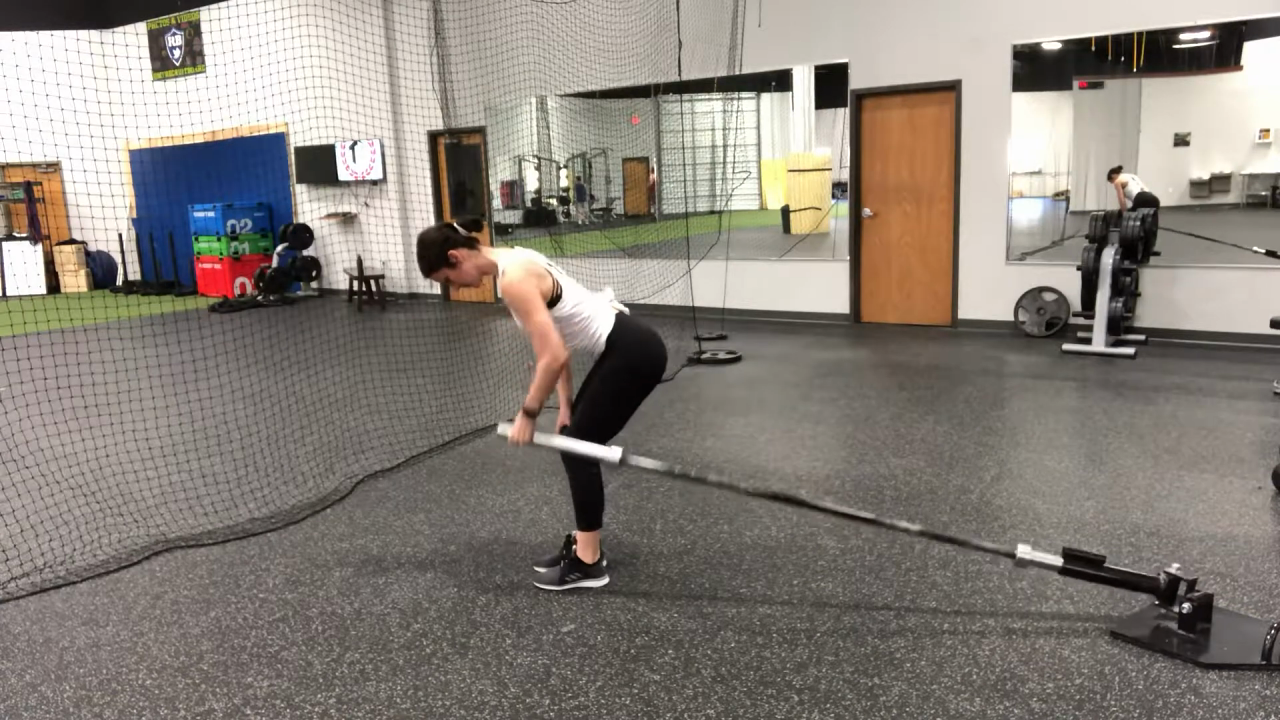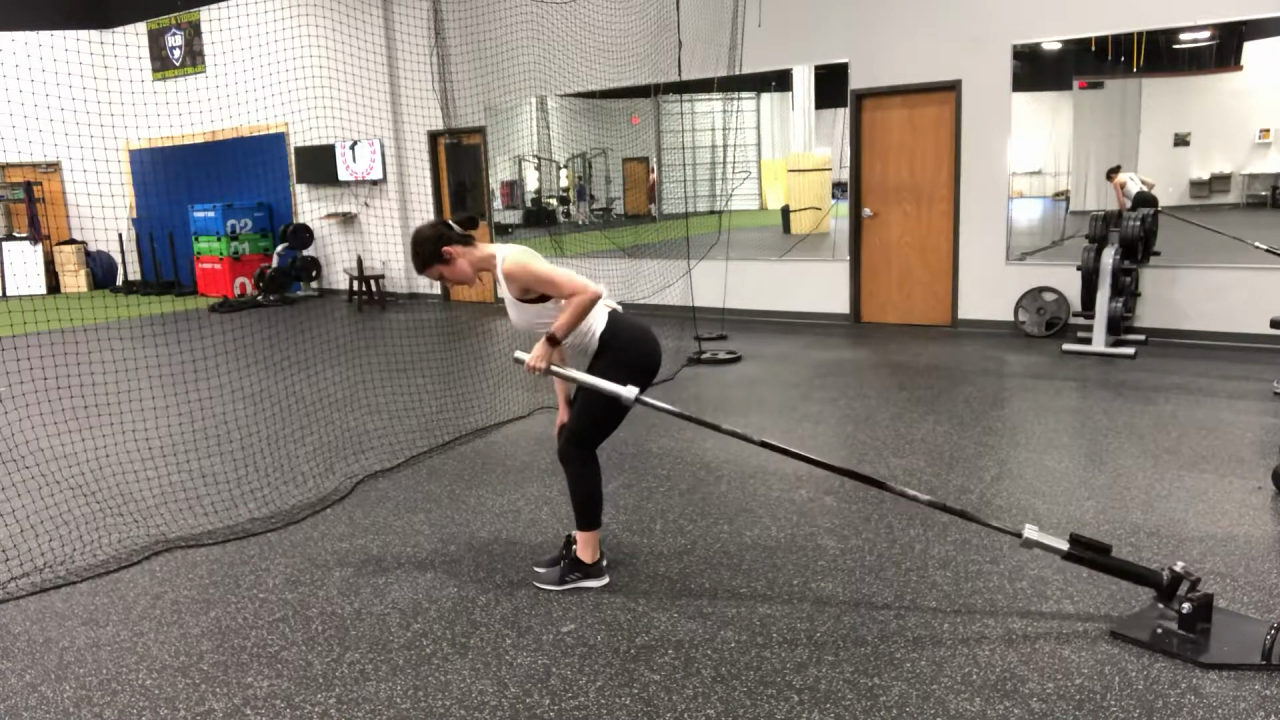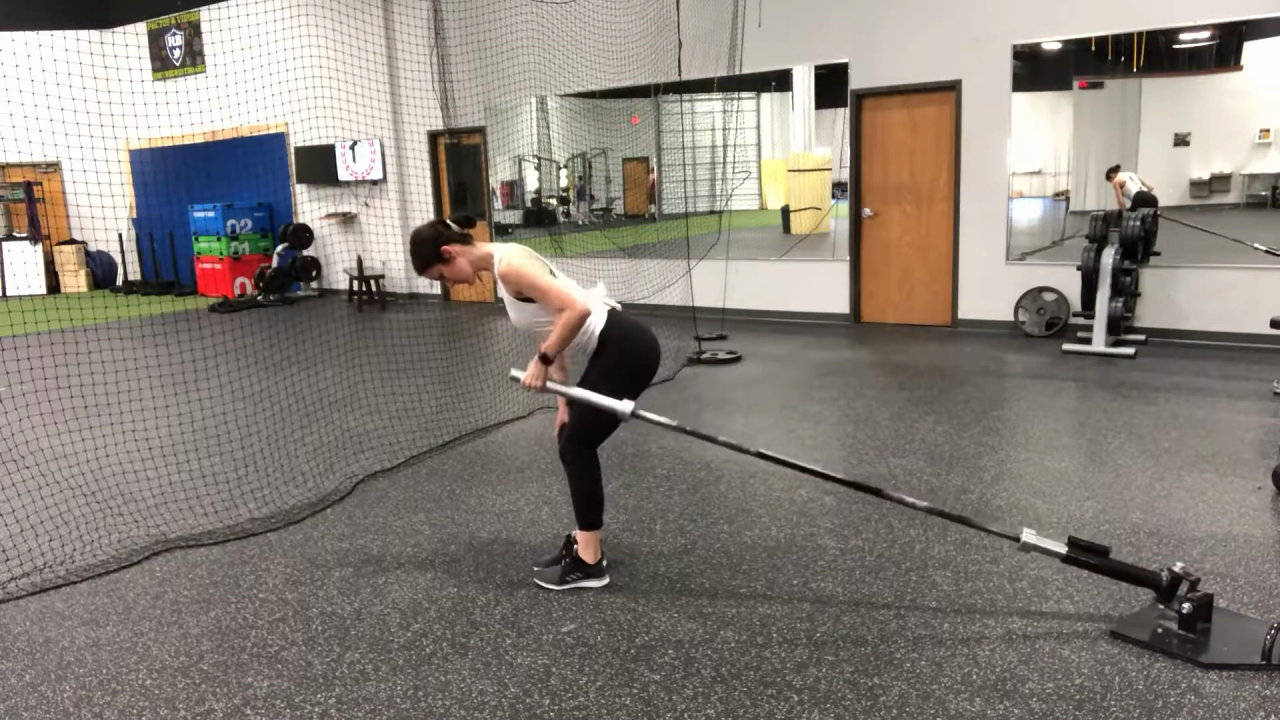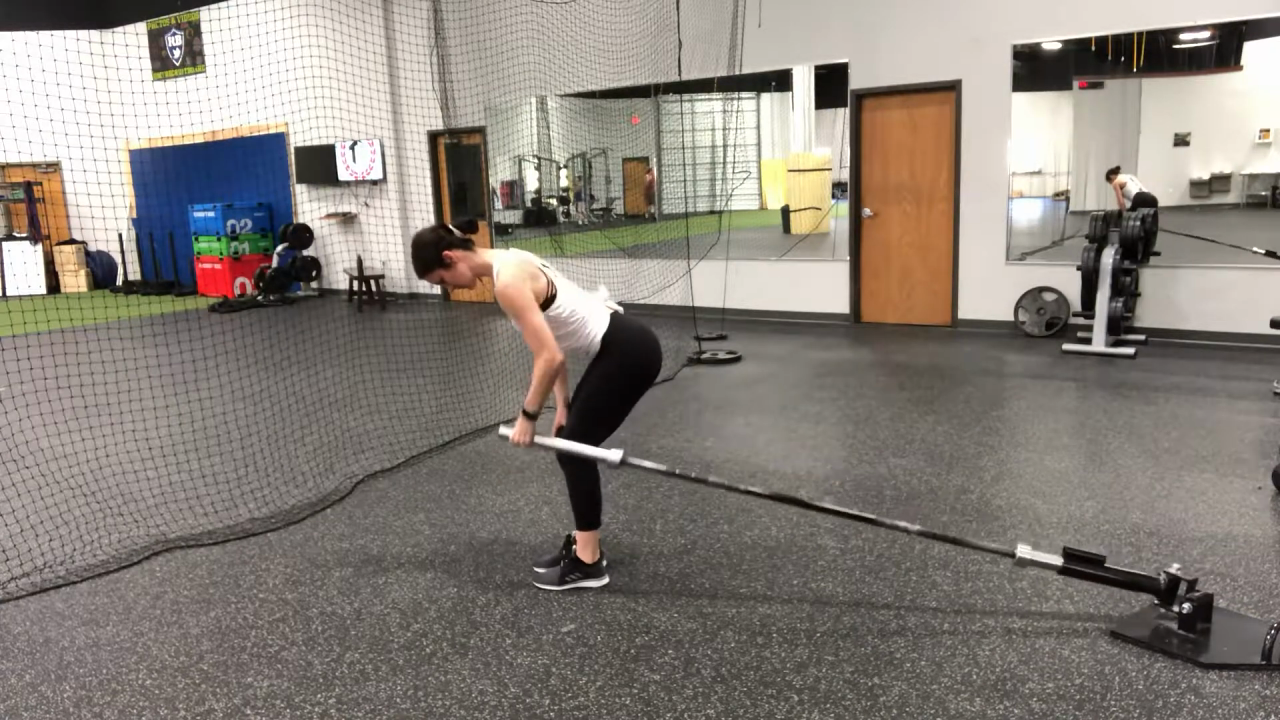
dt=0.3s
person 1, frame 1
left shoulder: (513, 277)
right shoulder: (515, 264)
left elbow: (555, 355)
right elbow: (558, 344)
left wrist: (527, 416)
right wrist: (566, 406)
left hip: (633, 352)
right hip: (622, 348)
right knee: (574, 442)
left ankle: (588, 563)
right ankle: (583, 543)
person 1, frame 2
left shoulder: (512, 265)
right shoulder: (505, 266)
left elbow: (588, 294)
right elbow: (554, 321)
left wrist: (547, 345)
right wrist: (564, 402)
left hip: (628, 350)
right hip: (615, 347)
left knee: (575, 447)
right knee: (572, 442)
left ankle: (588, 563)
right ankle: (582, 543)
person 1, frame 3
left shoulder: (509, 266)
right shoulder: (506, 263)
left elbow: (576, 310)
right elbow: (550, 328)
left wrist: (541, 362)
right wrist: (564, 401)
left hip: (626, 349)
right hip: (616, 345)
left knee: (576, 447)
right knee: (572, 442)
left ankle: (589, 563)
right ankle: (583, 544)
person 1, frame 4
left shoulder: (508, 281)
right shoulder: (510, 265)
left elbow: (550, 357)
right elbow: (553, 344)
left wrist: (528, 417)
right wrist: (563, 404)
left hip: (629, 352)
right hip: (618, 347)
left knee: (574, 449)
right knee: (570, 442)
left ankle: (588, 563)
right ankle: (583, 543)
